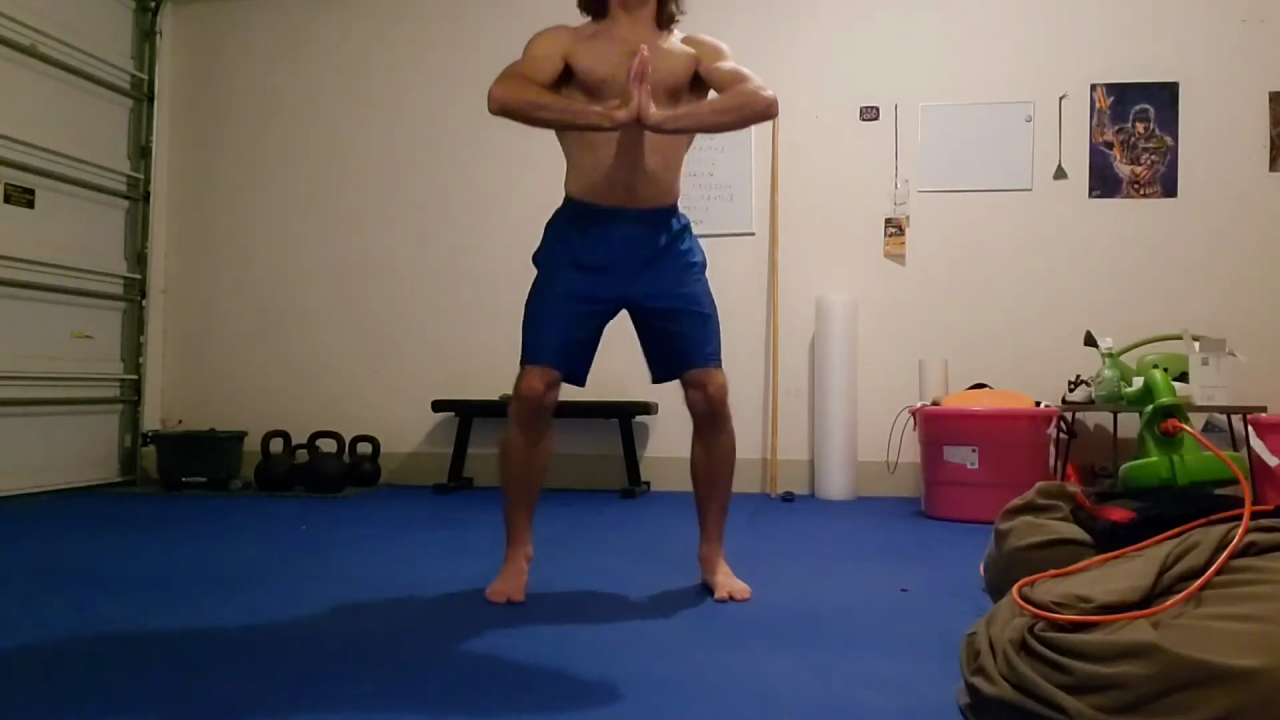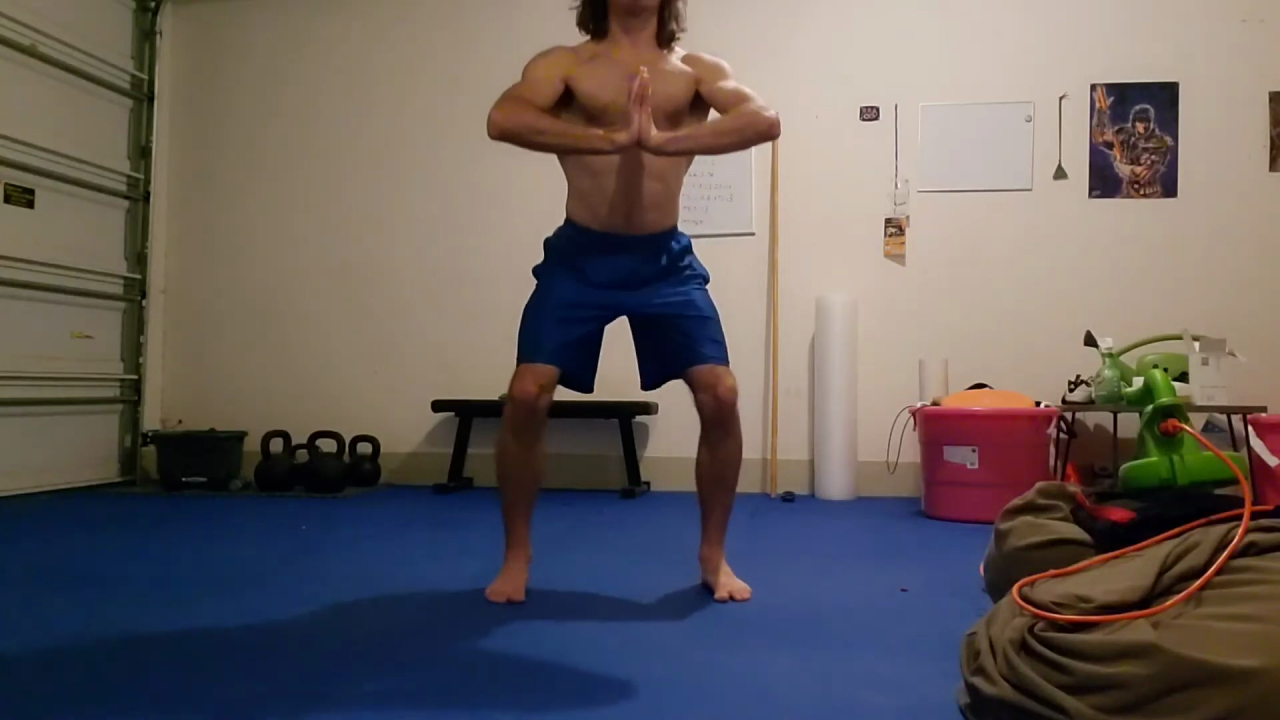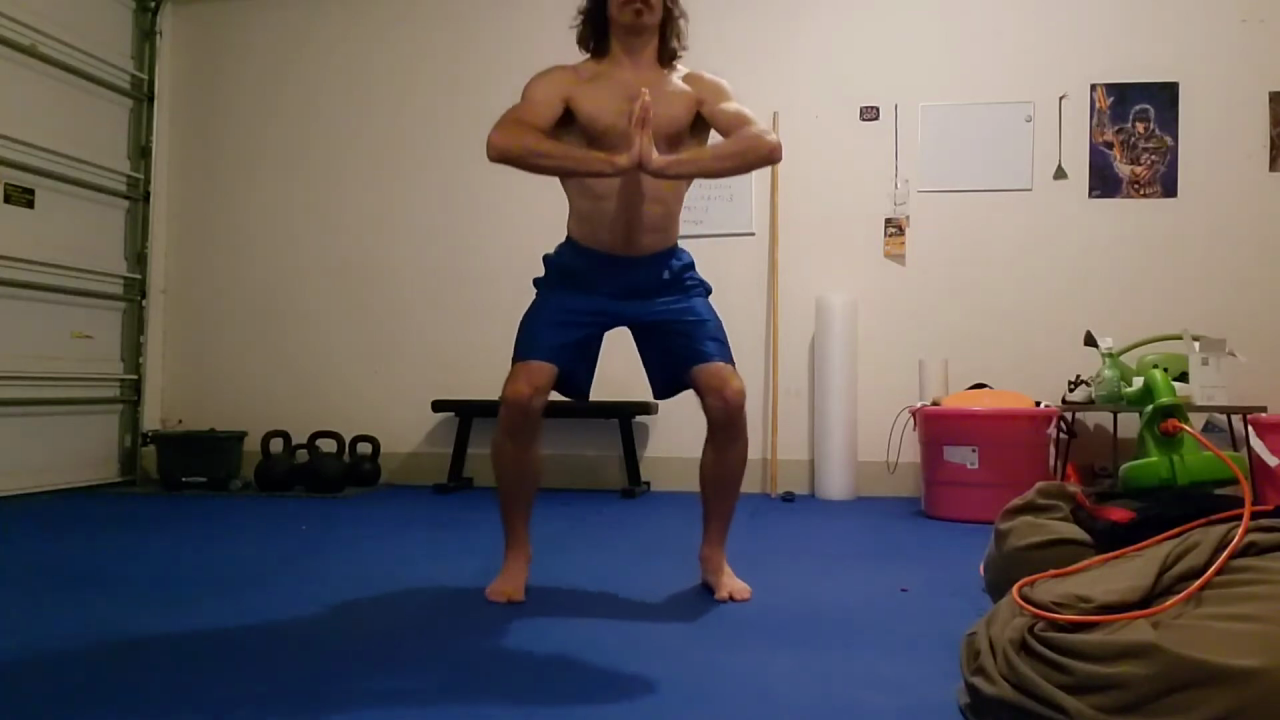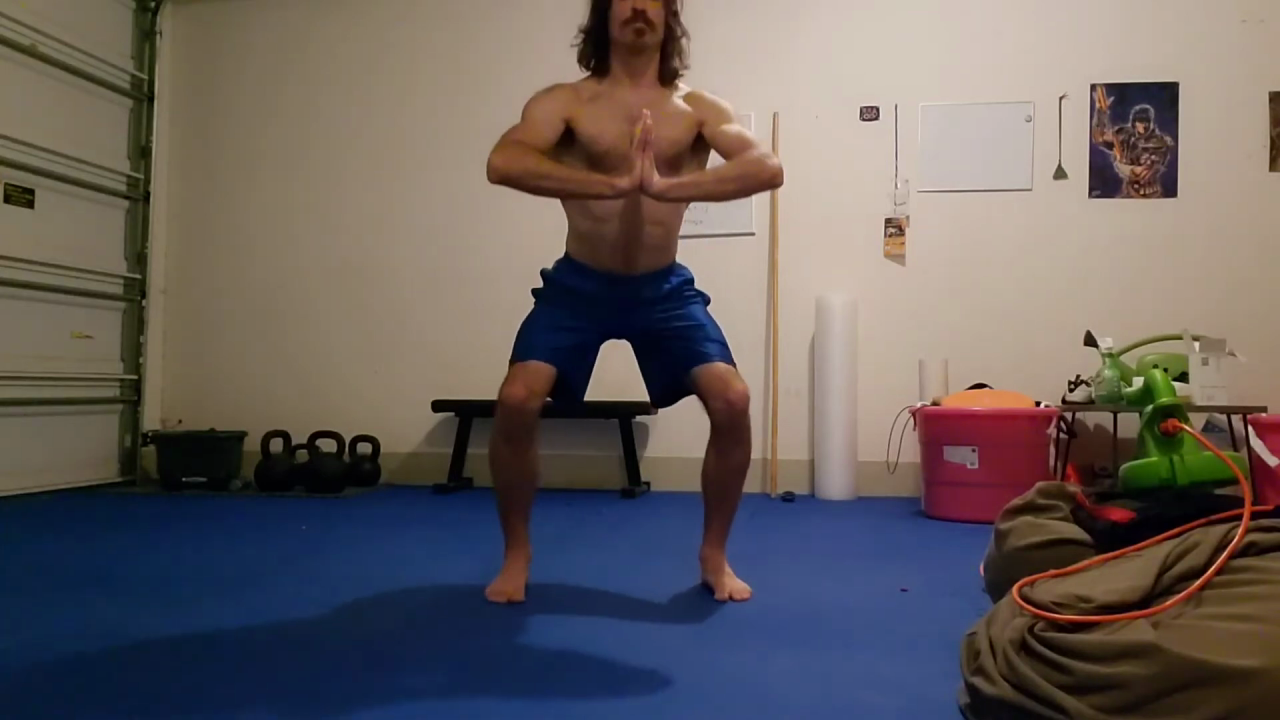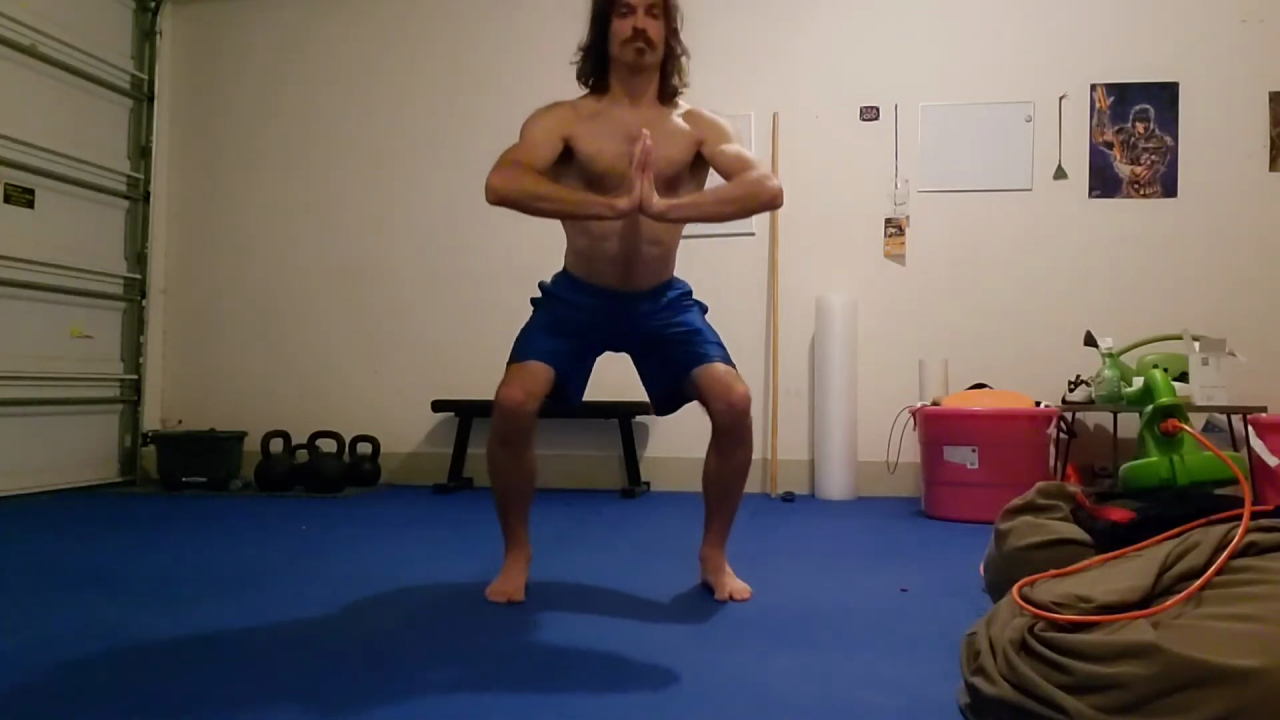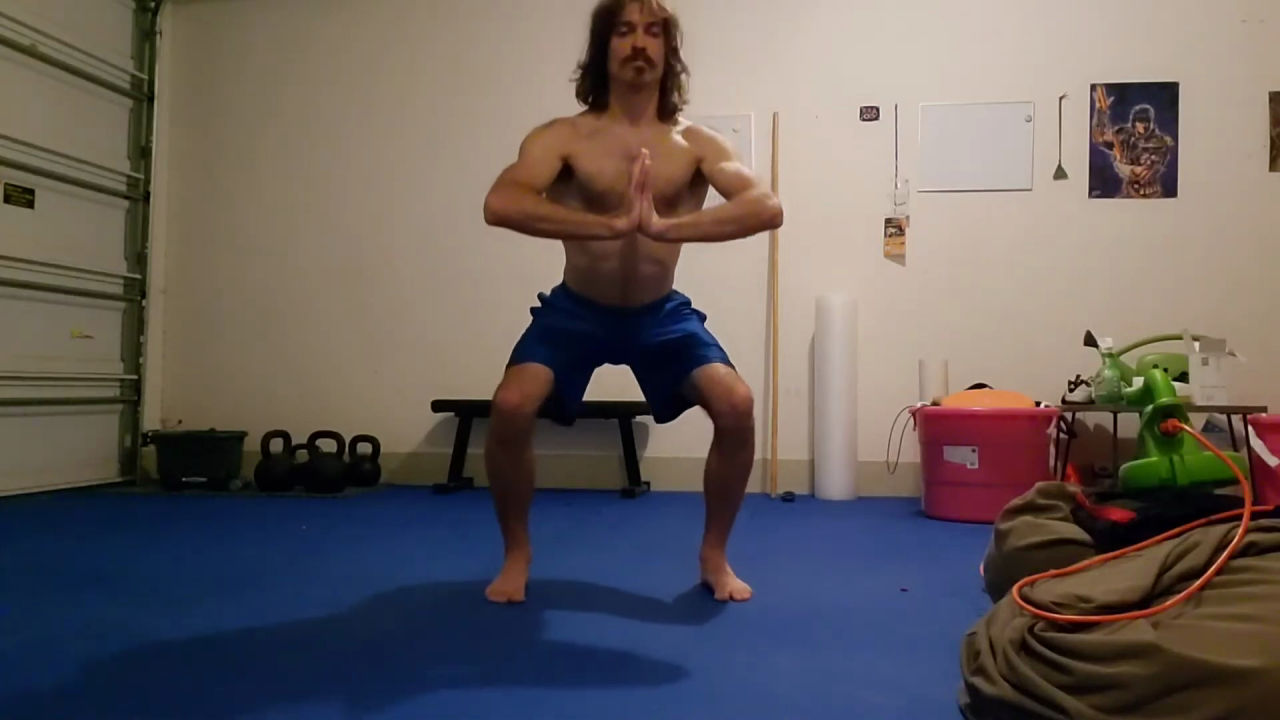
dt=0.2s
person 1, frame 1
left shoulder: (696, 50)
left elbow: (763, 100)
right elbow: (503, 95)
left wrist: (663, 119)
right wrist: (611, 116)
left hip: (663, 241)
right hip: (581, 239)
left knee: (709, 394)
right knee: (533, 392)
left ankle: (713, 553)
right ankle: (518, 553)
person 1, frame 2
left shoulder: (697, 69)
right shoulder: (564, 63)
left elbow: (765, 120)
right elbow: (503, 119)
left wrist: (664, 140)
right wrist: (612, 138)
left hip: (665, 260)
right hip: (580, 258)
left knee: (720, 396)
right knee: (527, 396)
left ankle: (713, 554)
right ankle: (518, 554)
person 1, frame 3
left shoulder: (698, 88)
right shoulder: (564, 83)
left elbow: (766, 144)
right elbow: (502, 141)
left wrist: (666, 163)
right wrist: (615, 162)
left hip: (665, 276)
right hip: (580, 272)
left knee: (727, 398)
right knee: (521, 398)
left ankle: (714, 555)
right ankle: (517, 554)
person 1, frame 4
left shoulder: (699, 108)
right shoulder: (564, 101)
left elbow: (768, 168)
right elbow: (502, 163)
left wrist: (667, 187)
right wrist: (616, 184)
left hip: (664, 288)
right hip: (578, 286)
left knee: (731, 401)
right knee: (517, 400)
left ankle: (714, 555)
right ankle: (517, 554)
person 1, frame 5
left shoulder: (697, 126)
right shoulder: (564, 120)
left elbow: (768, 188)
right elbow: (500, 183)
left wrist: (666, 207)
right wrist: (614, 204)
left hip: (661, 301)
right hip: (576, 299)
left knee: (733, 403)
right knee: (514, 402)
left ankle: (714, 554)
right ankle: (517, 553)
person 1, frame 6
left shoulder: (696, 143)
right shoulder: (562, 137)
left elbow: (767, 207)
right elbow: (499, 204)
left wrist: (665, 226)
right wrist: (613, 224)
left hip: (661, 313)
right hip: (575, 311)
left knee: (736, 405)
right knee: (511, 406)
left ankle: (714, 554)
right ankle: (517, 553)
